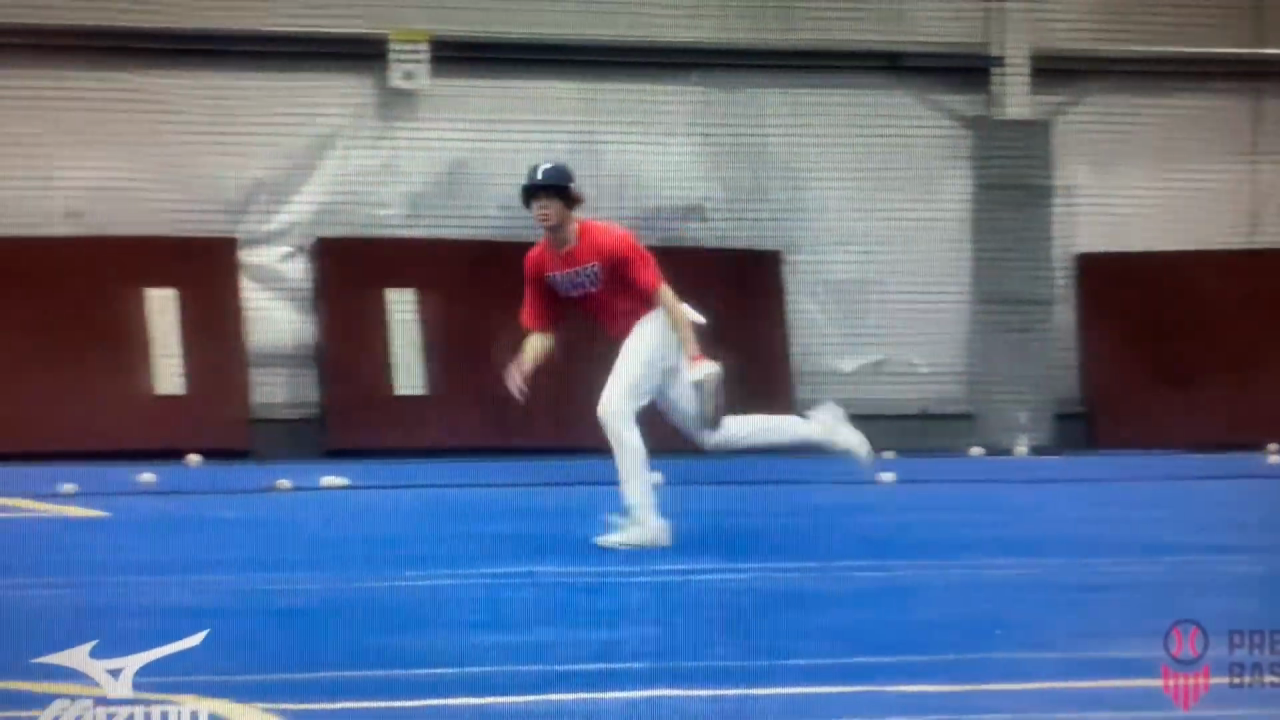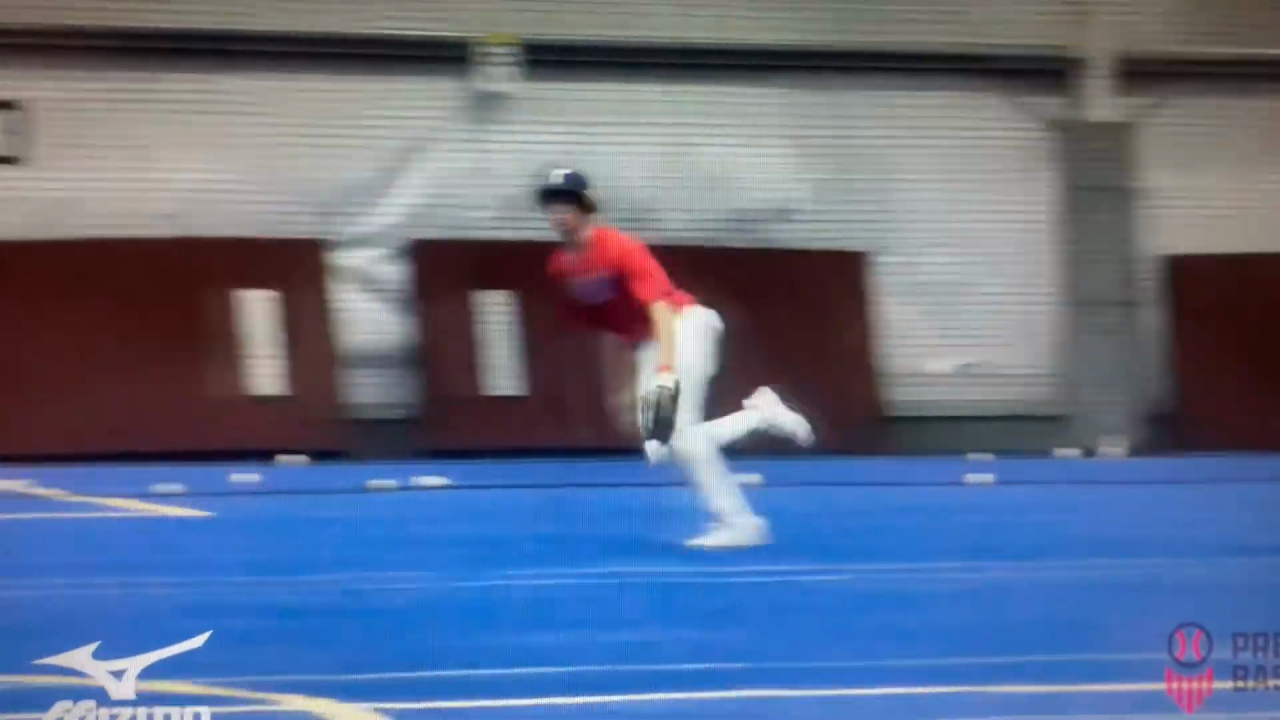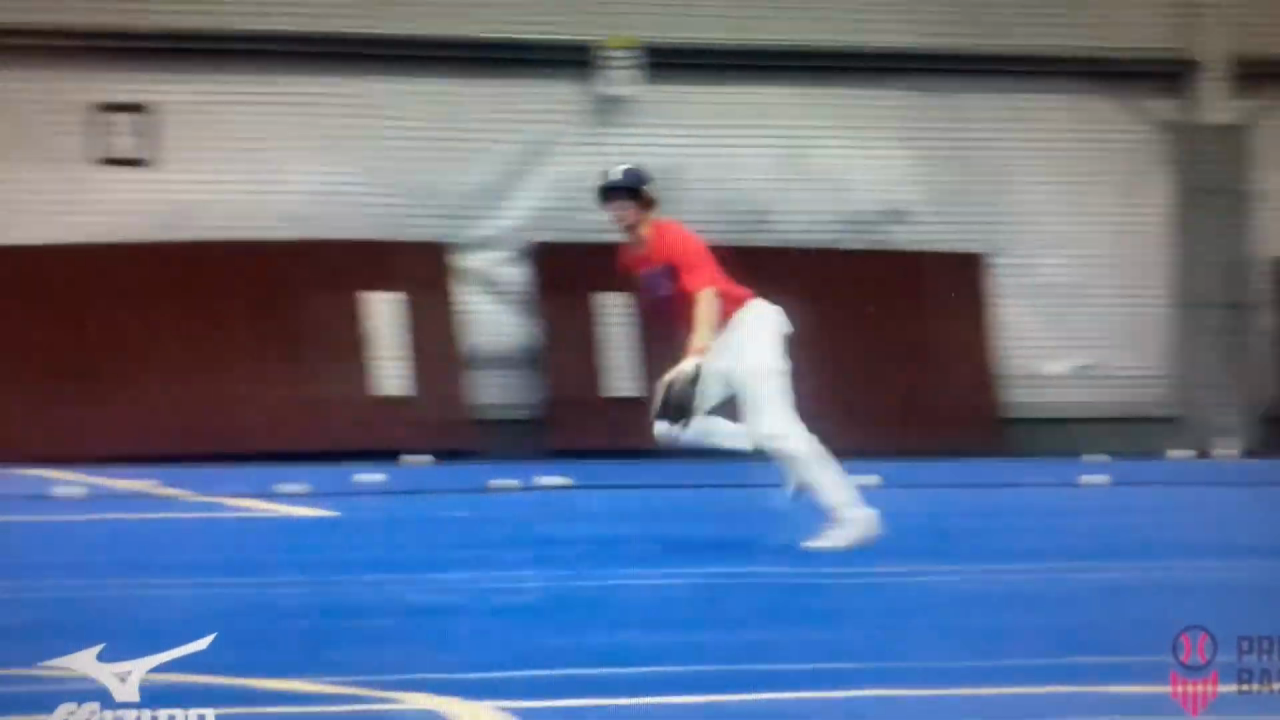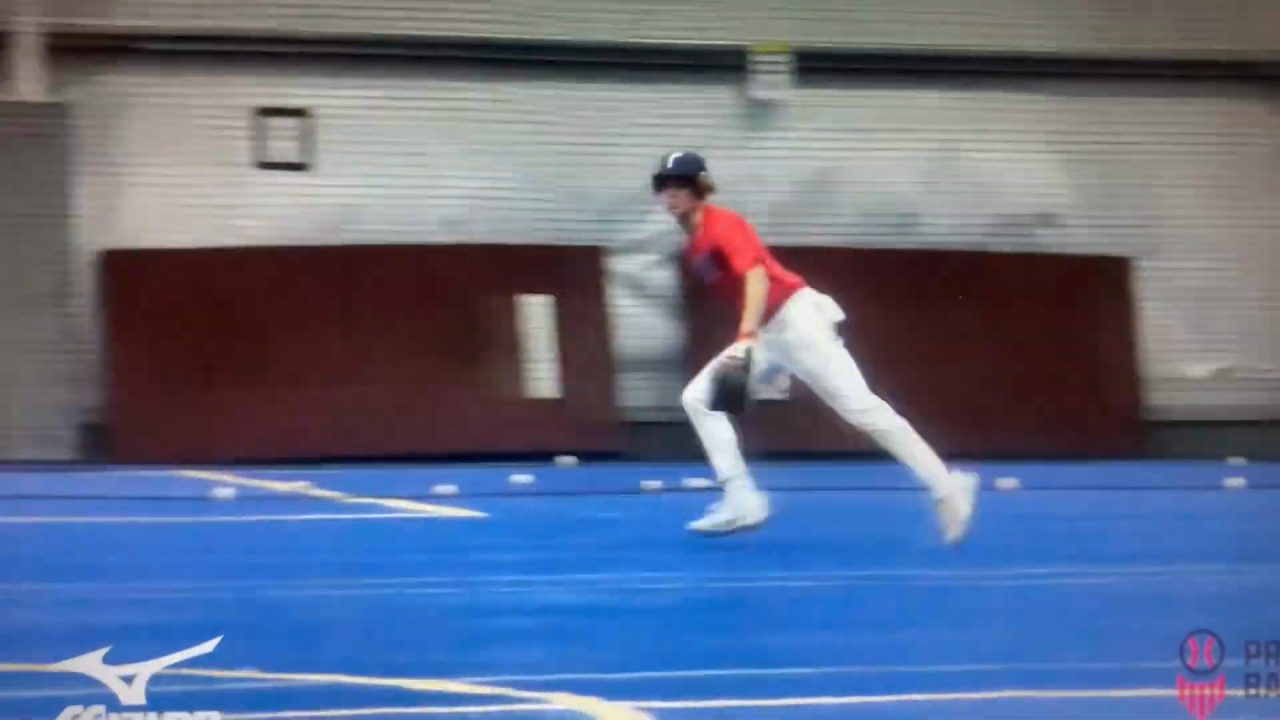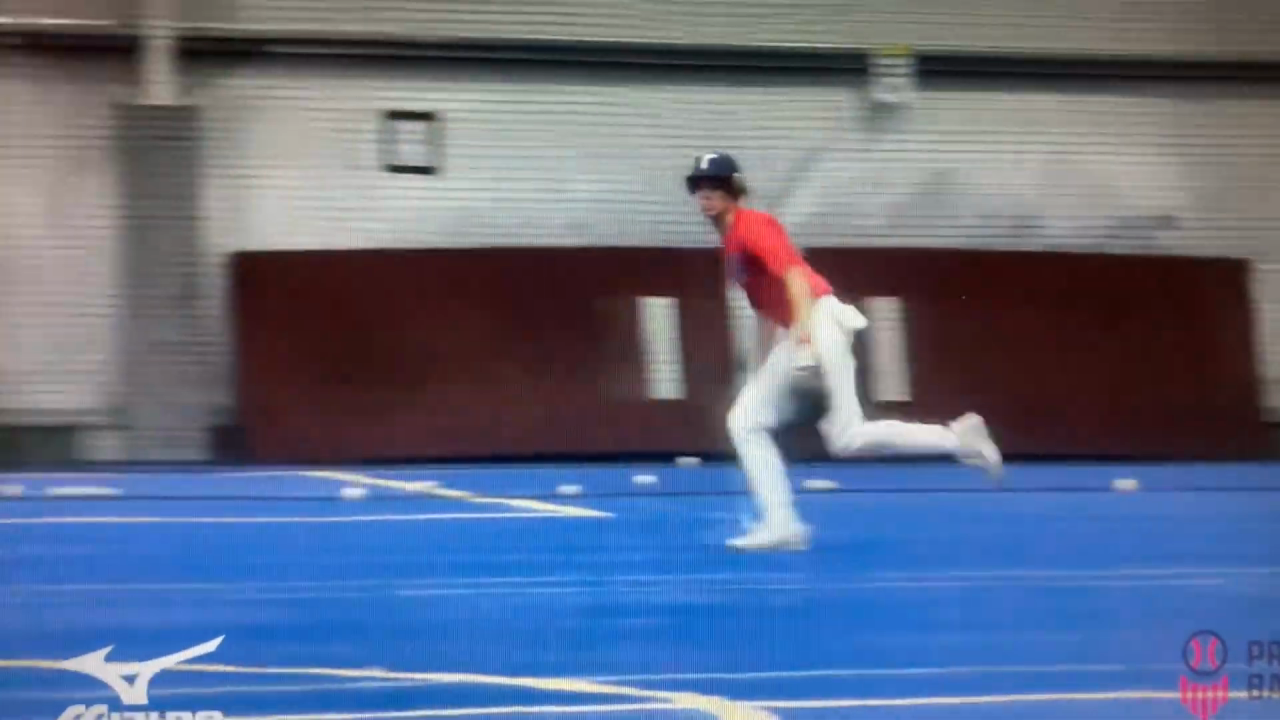
dt=0.1s
person 1, frame 1
left shoulder: (610, 240)
right shoulder: (537, 263)
left elbow: (662, 294)
right elbow: (542, 332)
left wrist: (696, 358)
right wrist: (523, 368)
left hip: (661, 326)
right hip: (639, 337)
left knee: (612, 409)
right knee: (710, 435)
left ankle: (646, 522)
right ankle: (821, 425)
person 1, frame 2
left shoulder: (621, 248)
right shoulder: (562, 267)
left elbow: (662, 306)
left wrist: (666, 369)
right wrist: (621, 388)
left hip: (685, 327)
right hip: (651, 345)
left knee: (680, 435)
right knee: (664, 449)
left ankle: (738, 523)
right ankle: (759, 413)
person 1, frame 3
left shoulder: (675, 239)
right shoulder: (631, 256)
left elbow: (709, 294)
left wrist: (695, 356)
left hip: (746, 327)
right hip: (717, 341)
left knee: (773, 431)
right knee: (671, 429)
left ankle: (856, 517)
right ankle: (768, 445)
person 1, frame 4
left shoulder: (722, 225)
right shoulder: (693, 246)
left elbow: (757, 277)
left wrist: (745, 338)
left hip: (799, 317)
right hip: (770, 329)
left knee: (860, 409)
right knee: (696, 399)
left ankle: (947, 488)
right ankle: (742, 501)
person 1, frame 5
left shoulder: (753, 227)
right shoulder: (730, 243)
left elbow: (796, 278)
left wrist: (804, 344)
left hip: (820, 326)
right hip: (802, 335)
left knee: (847, 438)
right knee: (743, 424)
left ankle: (957, 437)
right ankle: (779, 525)
